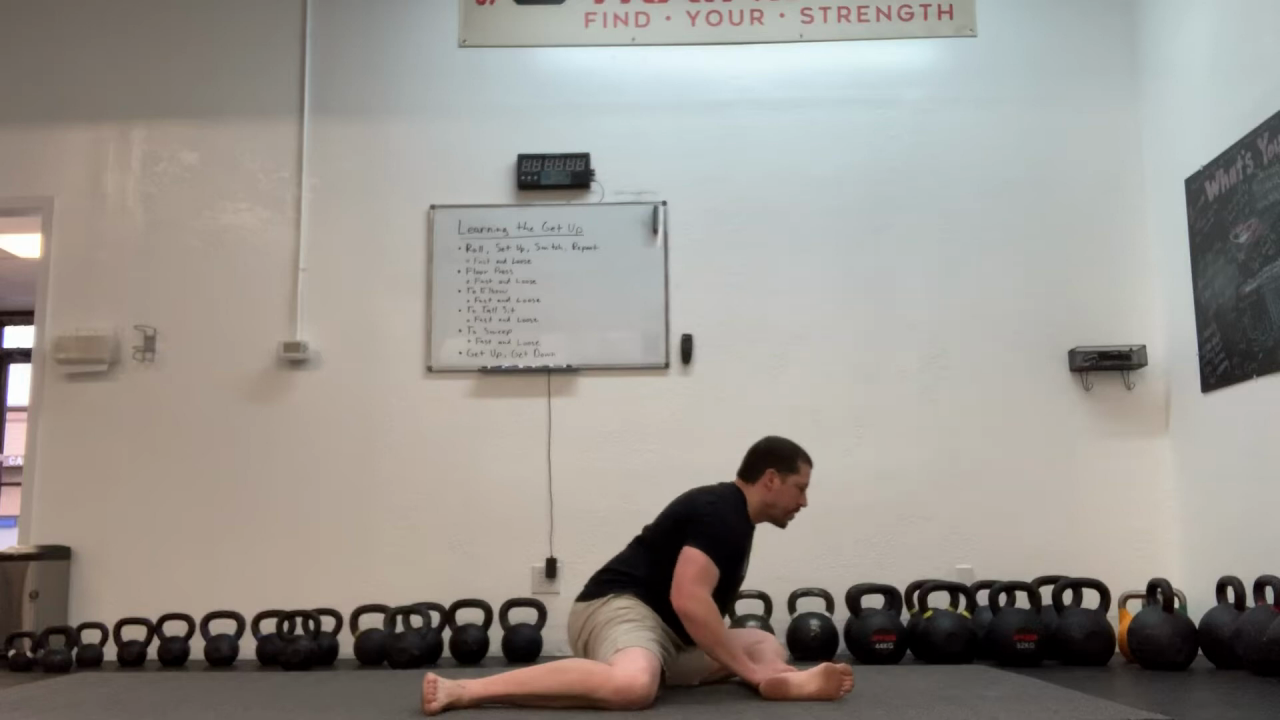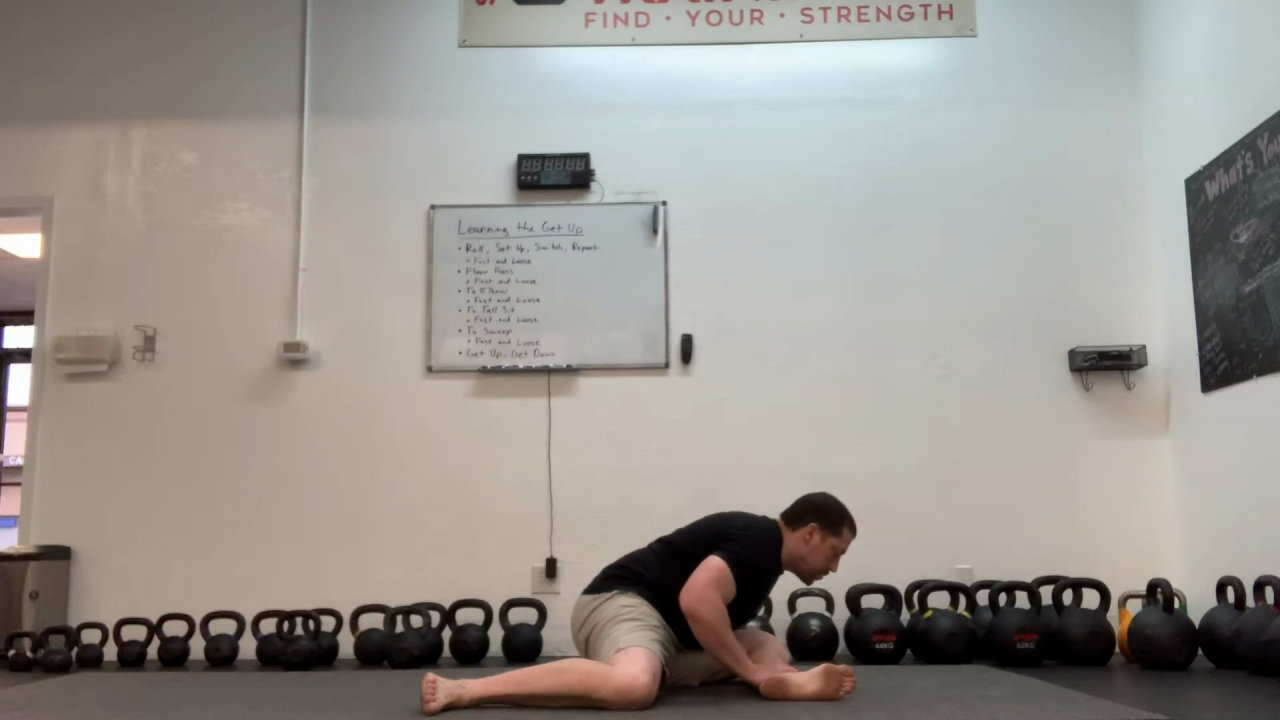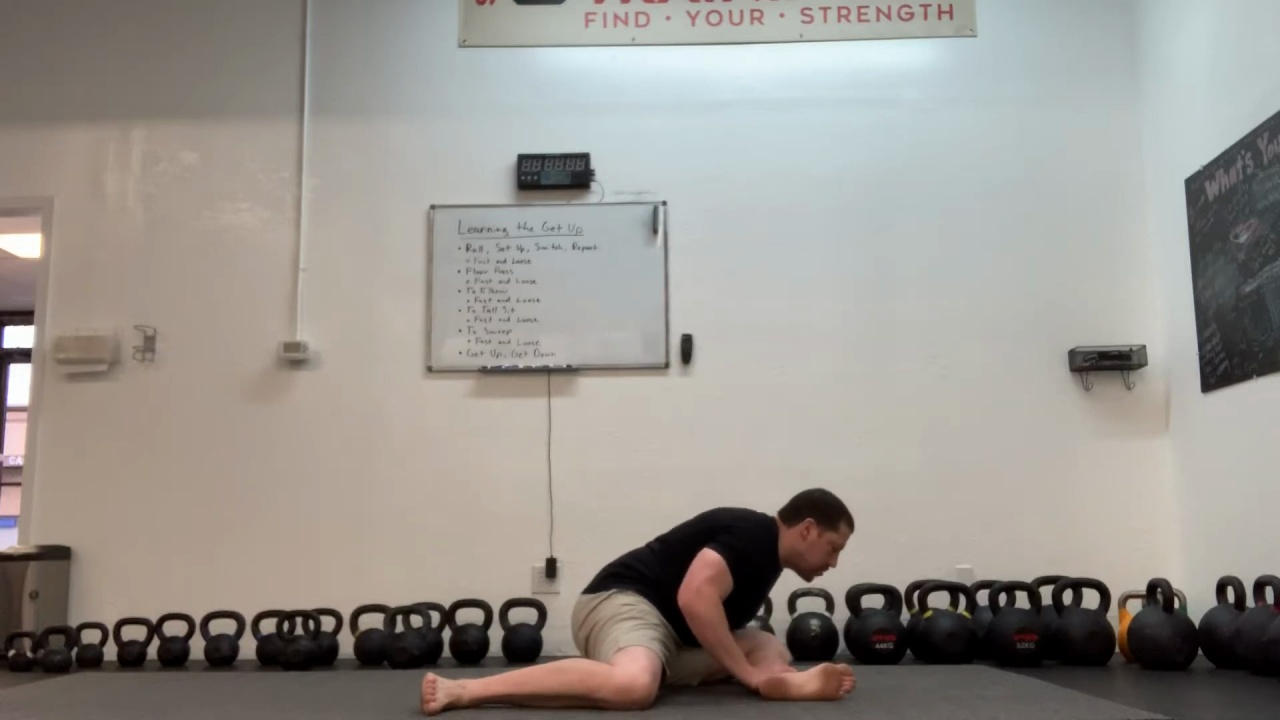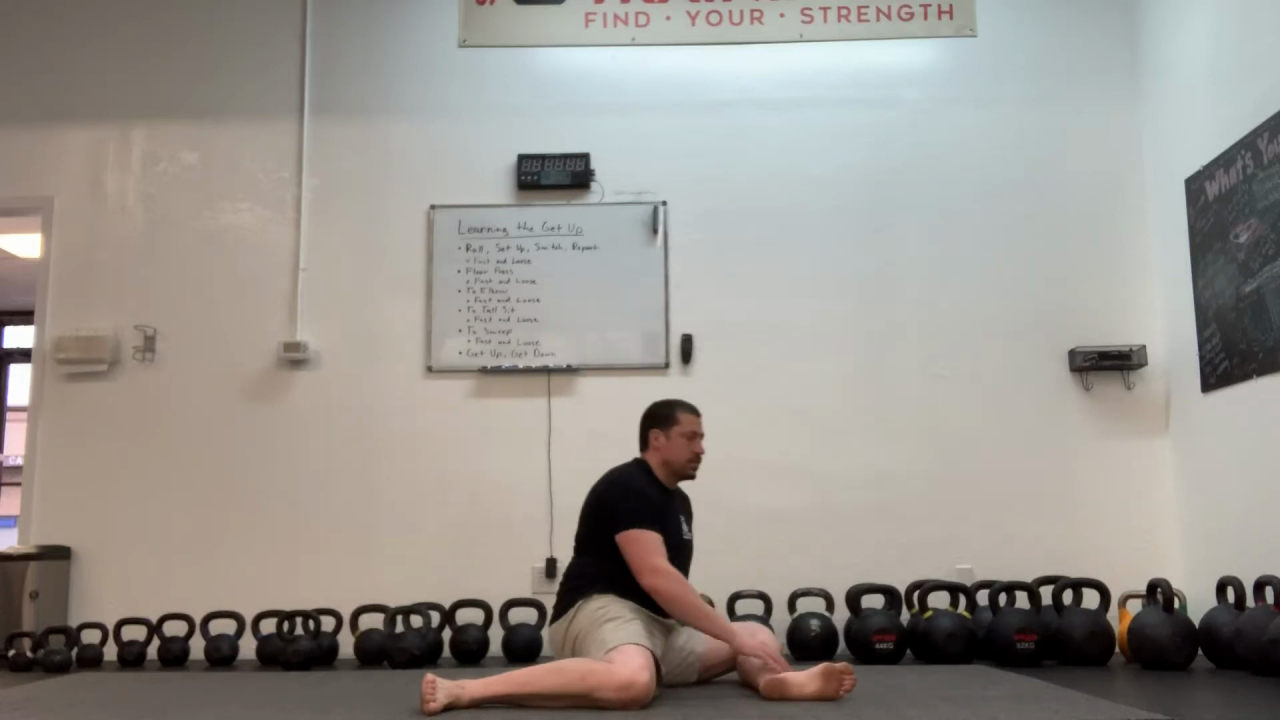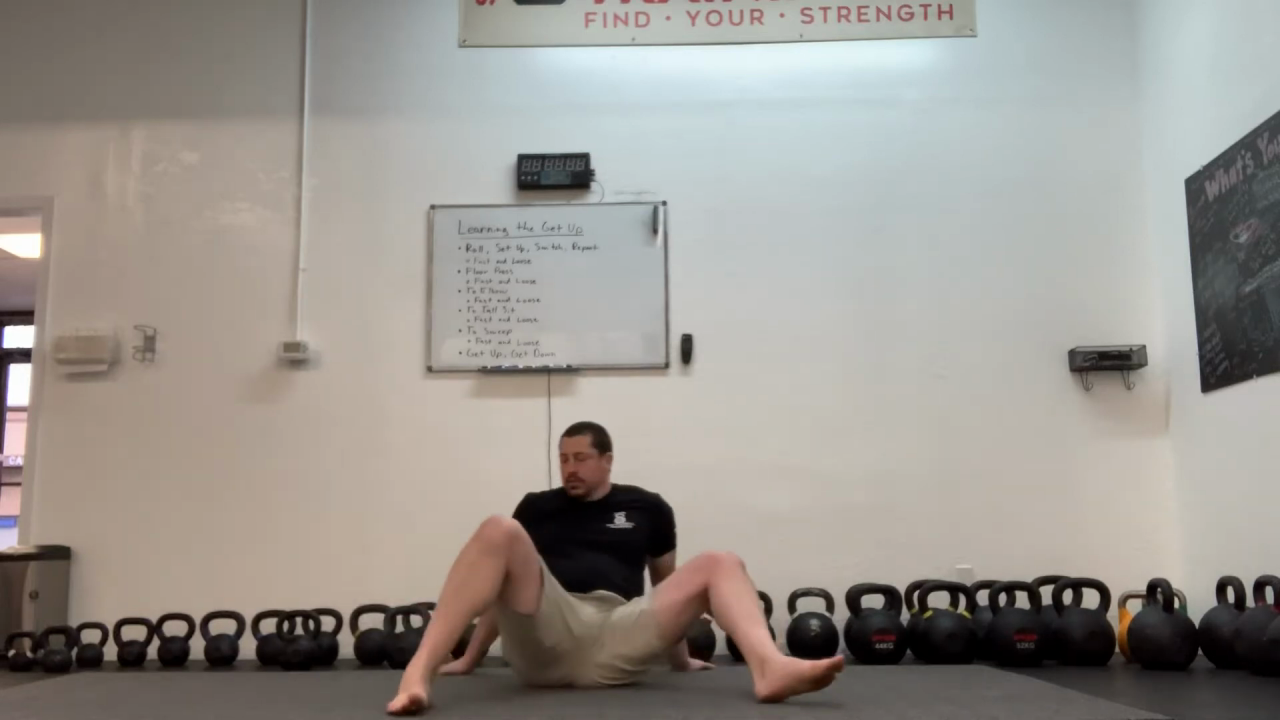
dt=1s
person 1, frame 1
left shoulder: (733, 516)
right shoulder: (721, 513)
left elbow: (698, 605)
right elbow: (688, 599)
left wrist: (758, 663)
right wrist: (751, 671)
right hip: (617, 608)
left knee: (766, 644)
right knee: (632, 685)
right ankle: (462, 690)
person 1, frame 2
left shoulder: (762, 549)
right shoulder: (759, 540)
right elbow: (697, 600)
left wrist: (768, 669)
right wrist: (753, 672)
right hip: (622, 603)
left knee: (772, 650)
right knee: (632, 686)
right ankle: (461, 690)
person 1, frame 3
left shoulder: (767, 554)
right shoulder: (751, 534)
right elbow: (695, 598)
right wrist: (749, 672)
right hip: (623, 602)
left knee: (771, 649)
right knee: (632, 685)
right ankle: (462, 690)
person 1, frame 4
left shoulder: (678, 500)
right shoulder: (628, 486)
right elbow: (655, 576)
right wrist: (736, 638)
right hip: (602, 611)
left knee: (759, 634)
right knee: (632, 684)
left ankle: (777, 679)
right ankle: (463, 690)
person 1, frame 5
left shoulder: (646, 507)
right shoulder: (537, 508)
left elbow: (668, 582)
right elbow: (501, 585)
left wrist: (680, 656)
right wrist: (469, 659)
left hip: (617, 642)
right hip: (546, 634)
left knee: (722, 562)
right knee: (500, 533)
left ankle: (769, 669)
right ankle: (419, 674)
